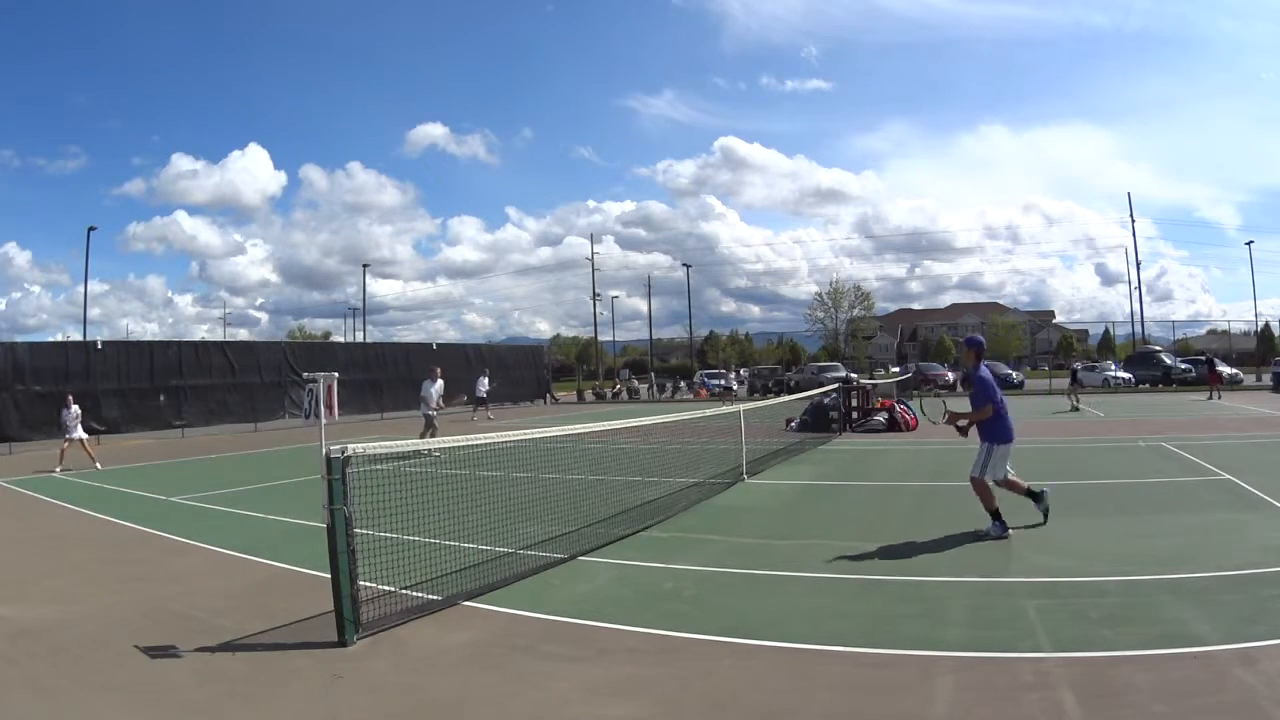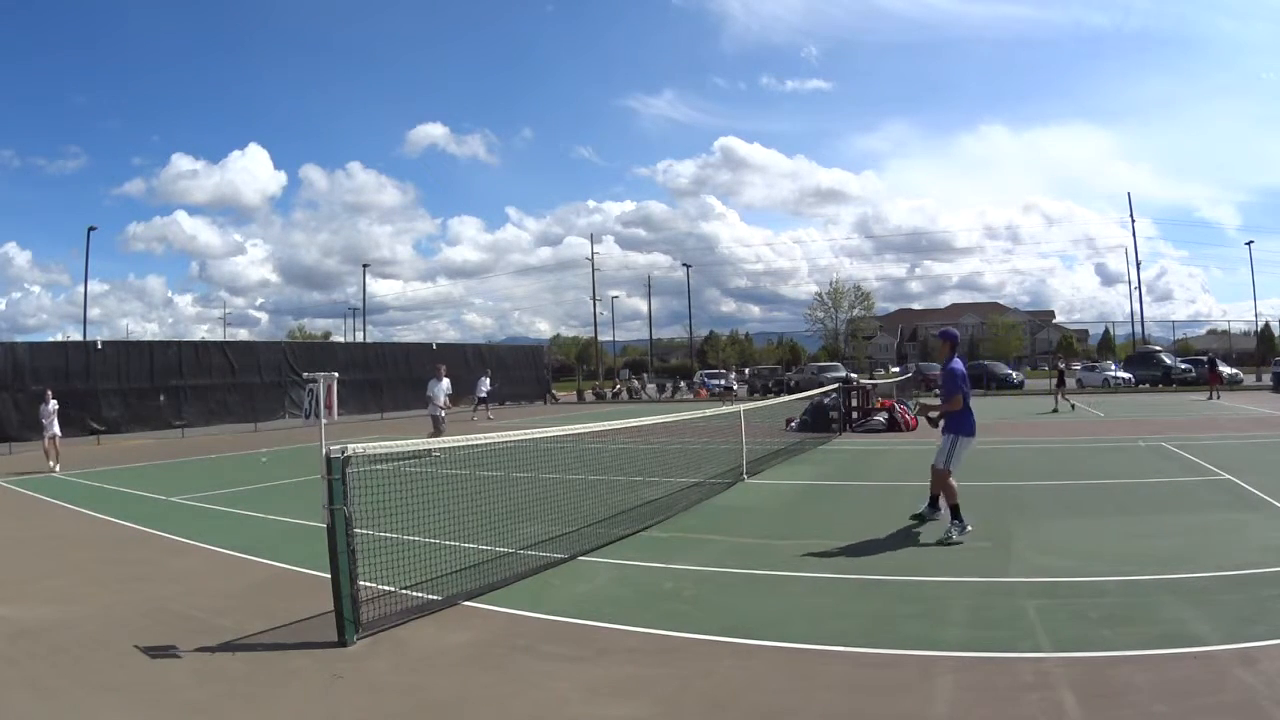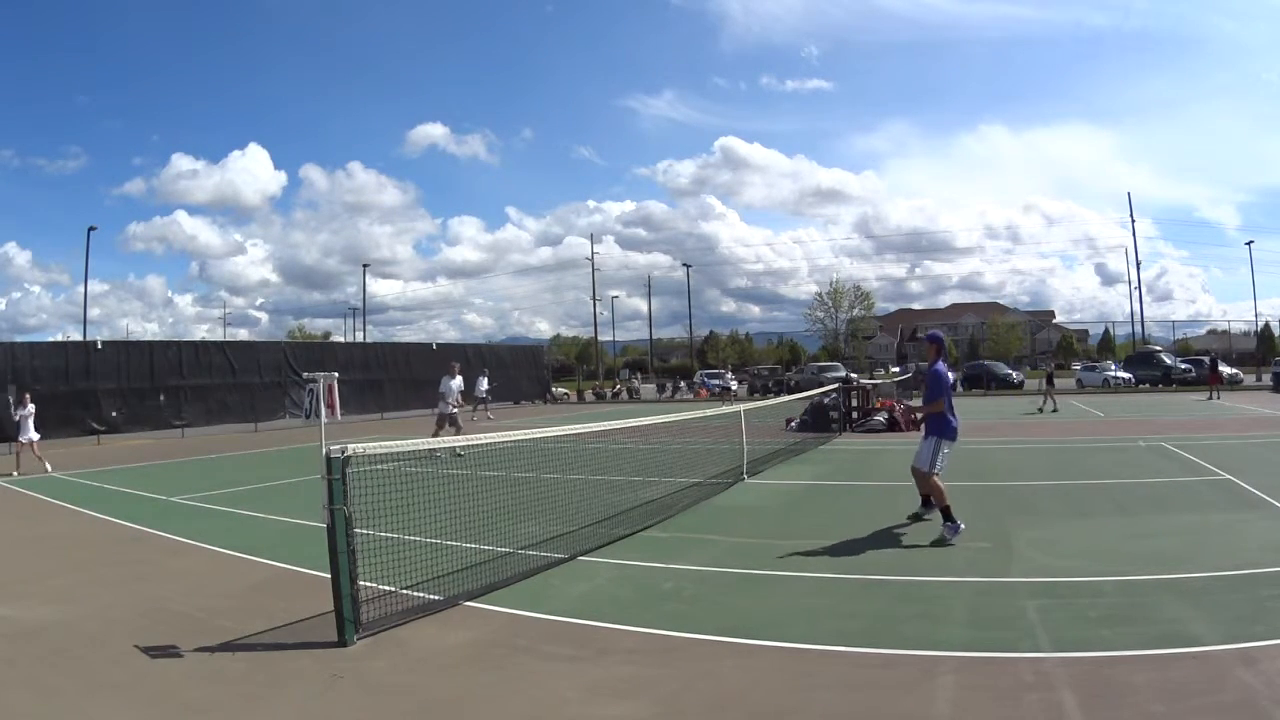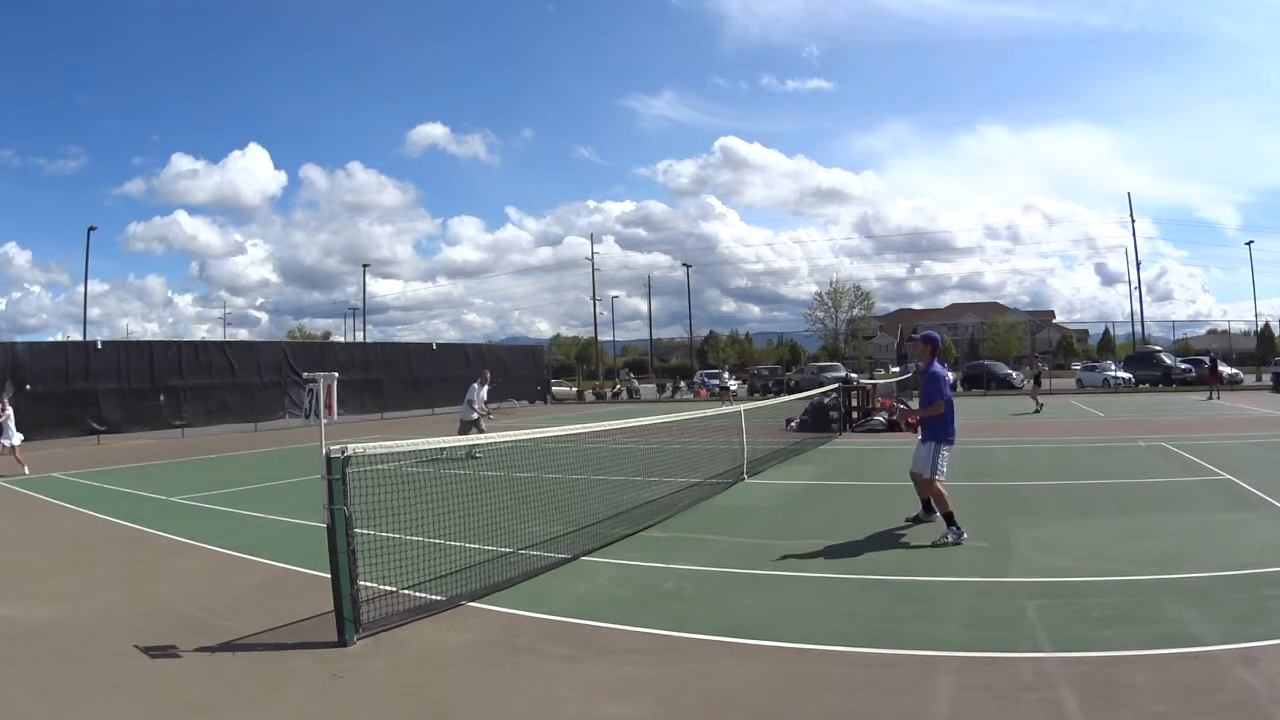
dt=0.3s
person 1, frame 1
left shoulder: (979, 377)
right shoulder: (979, 374)
left elbow: (987, 411)
left wrist: (959, 417)
right wrist: (965, 424)
left hip: (995, 436)
right hip: (1000, 434)
left knee: (978, 480)
right knee: (1001, 479)
left ankle: (999, 525)
right ankle: (1038, 497)
person 1, frame 2
left shoulder: (954, 369)
right shoulder: (950, 366)
left elbow: (957, 403)
left wrist: (930, 408)
right wrist: (937, 415)
left hip: (960, 429)
right hip: (953, 428)
left knee: (943, 473)
right knee: (937, 469)
left ankle: (958, 523)
right ankle: (932, 508)
person 1, frame 3
left shoulder: (937, 372)
right shoulder: (933, 370)
left elbow: (940, 405)
left wrist: (914, 410)
right wrist: (920, 419)
left hip: (941, 432)
right hip: (933, 431)
left knee: (929, 475)
right knee: (917, 469)
left ankle: (951, 524)
right ankle: (927, 505)
person 1, frame 4
left shoulder: (935, 373)
right shoulder: (928, 371)
left elbow: (939, 408)
right wrist: (916, 420)
left hip: (939, 436)
right hip: (929, 434)
left knee: (930, 481)
right knee: (916, 473)
left ankle: (955, 530)
right ankle: (928, 510)
